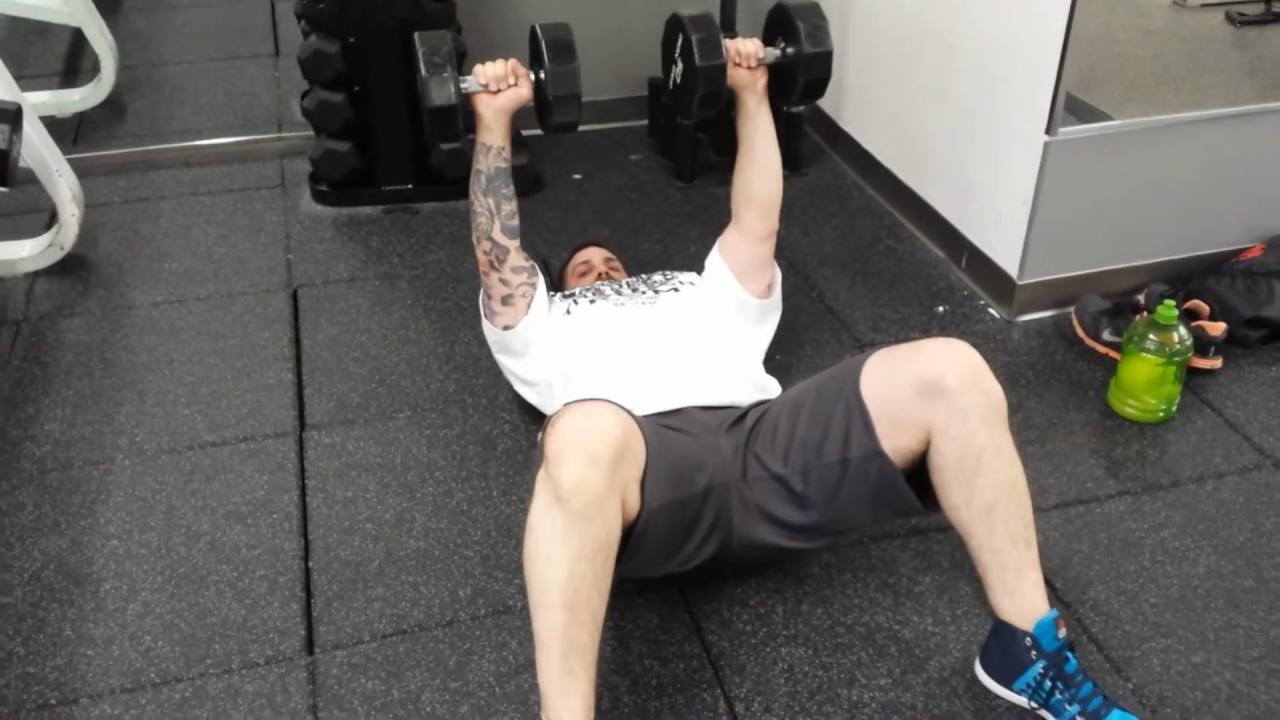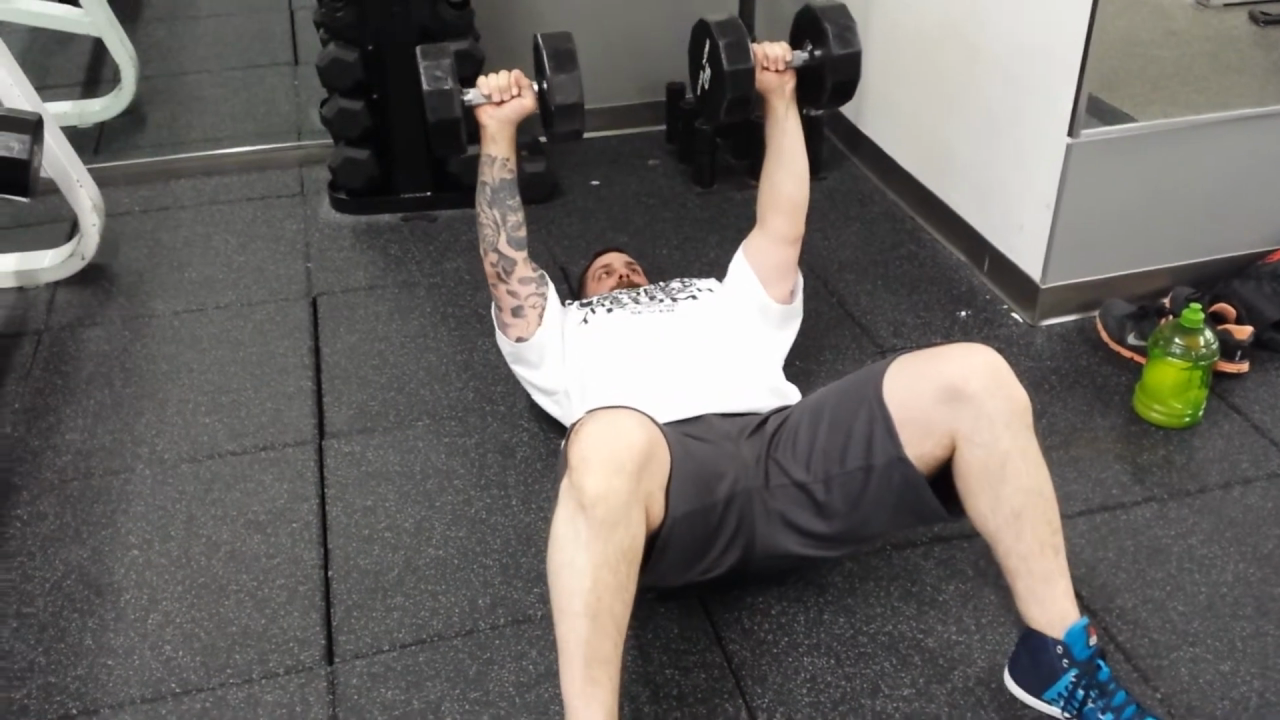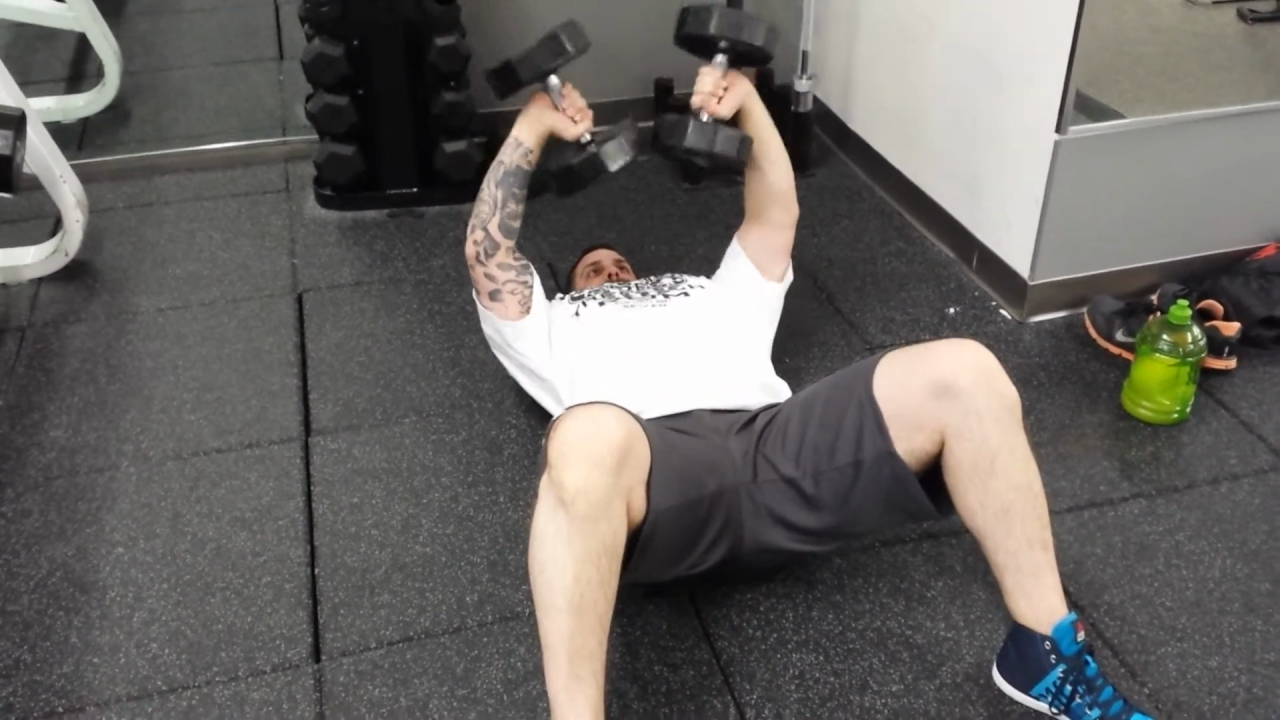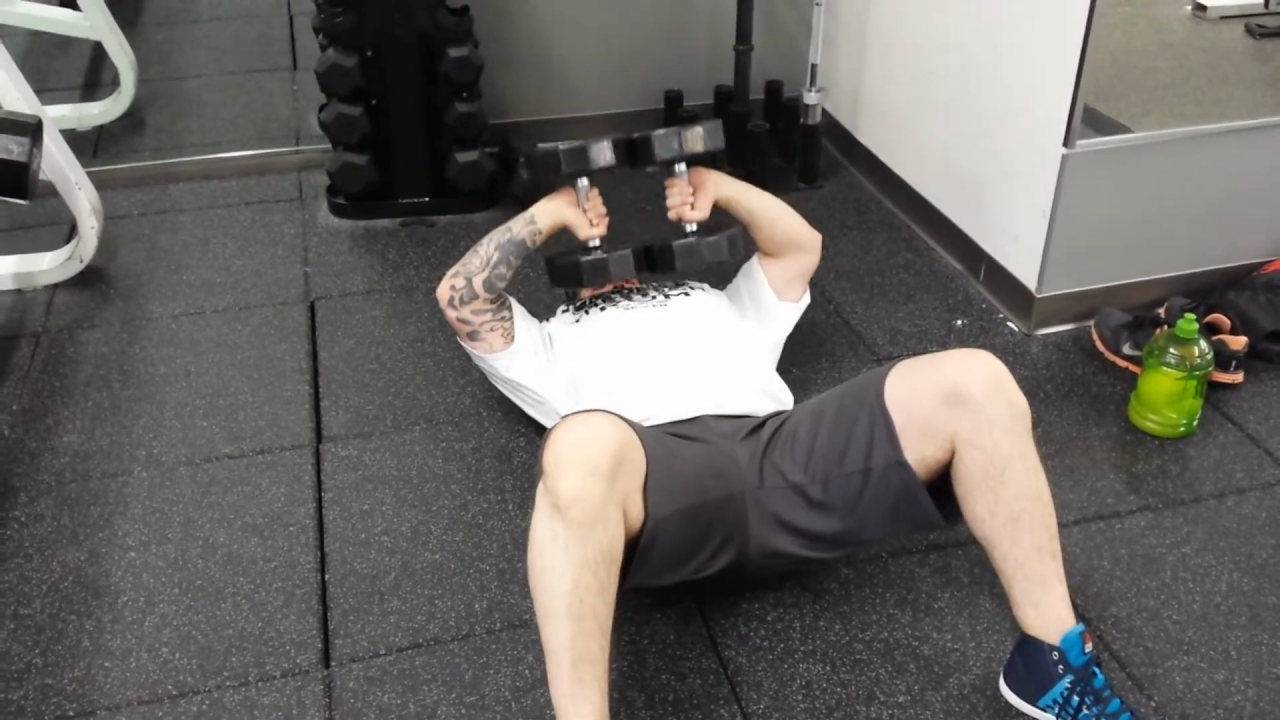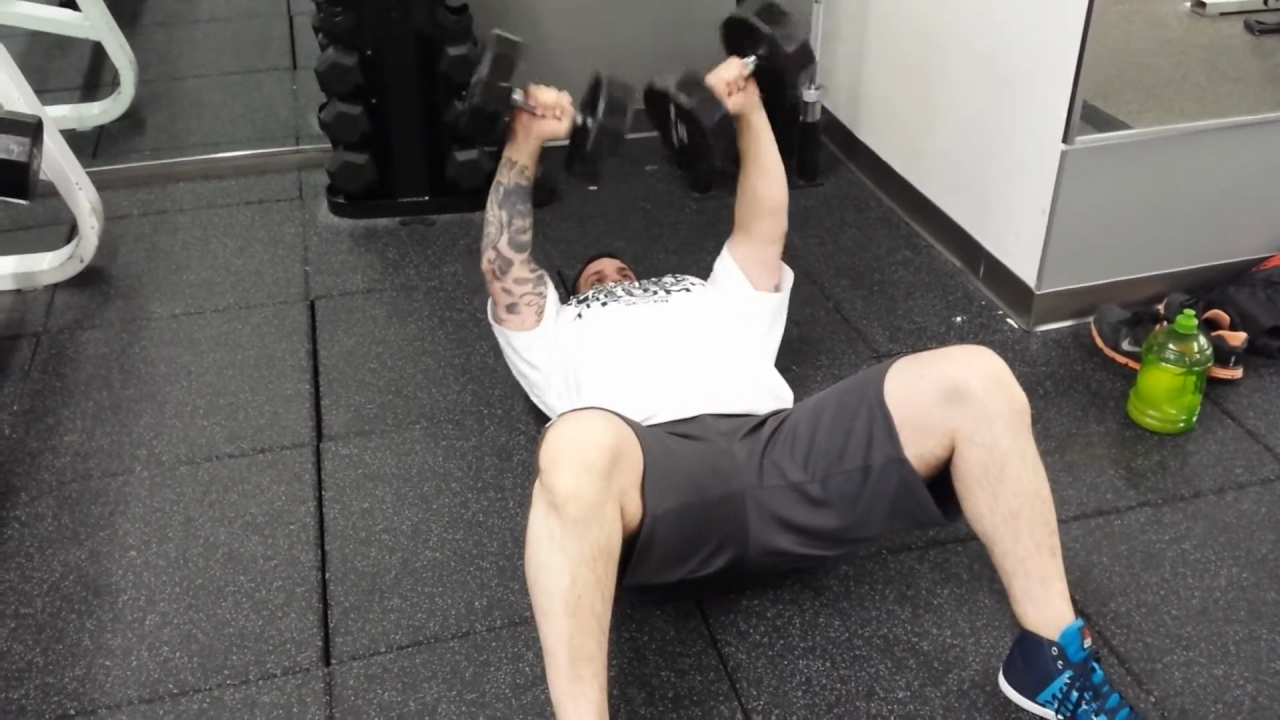
dt=1s
person 1, frame 1
left shoulder: (703, 296)
right shoulder: (549, 324)
left elbow: (755, 225)
right elbow: (497, 252)
left wrist: (751, 94)
right wrist: (494, 119)
left hip: (763, 439)
right hip: (645, 458)
left knee: (950, 373)
right knee: (584, 438)
left ankle: (1028, 644)
person 1, frame 2
left shoulder: (723, 301)
right shoulder: (565, 331)
left elbow: (781, 230)
right elbow: (506, 265)
left wrist: (779, 99)
right wrist: (498, 130)
left hip: (785, 447)
right hip: (664, 470)
left knee: (974, 379)
right knee: (609, 447)
left ankle: (1057, 650)
person 1, frame 3
left shoulder: (713, 295)
right shoulder: (556, 324)
left elbow: (775, 217)
right elbow: (486, 250)
left wrist: (747, 103)
right wrist: (531, 128)
left hip: (773, 444)
right hip: (654, 467)
left knee: (962, 374)
right knee: (589, 440)
left ankle: (1046, 646)
person 1, frame 4
left shoulder: (718, 307)
right shoulder: (557, 341)
left elbow: (800, 246)
right elbow: (460, 296)
left wrist: (719, 186)
right wrist: (549, 214)
left hip: (779, 451)
right hip: (660, 472)
left knee: (973, 384)
right knee: (582, 448)
left ankle: (1053, 656)
person 1, frame 5
left shoulder: (715, 297)
right shoulder: (561, 331)
left elbow: (763, 229)
right elbow: (502, 264)
left wrist: (749, 112)
right wrist: (525, 140)
left hip: (780, 451)
right hip: (655, 470)
left knee: (973, 380)
right knee: (579, 449)
left ankle: (1051, 652)
